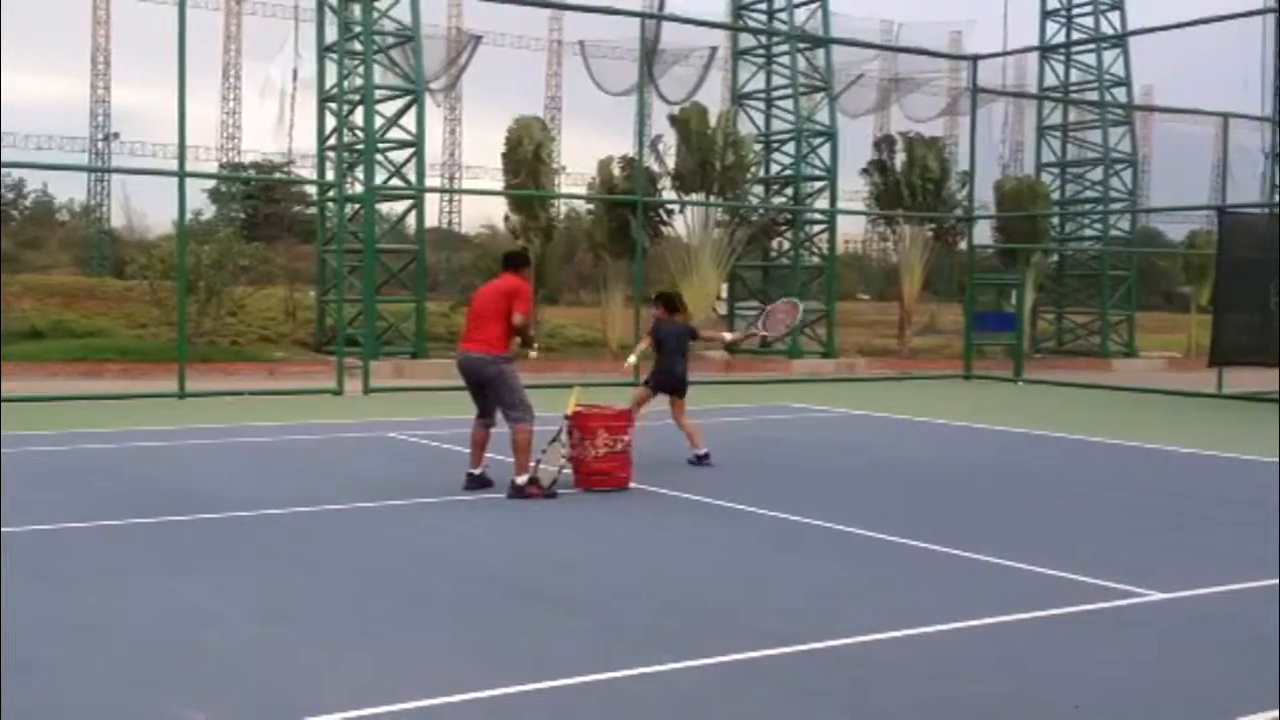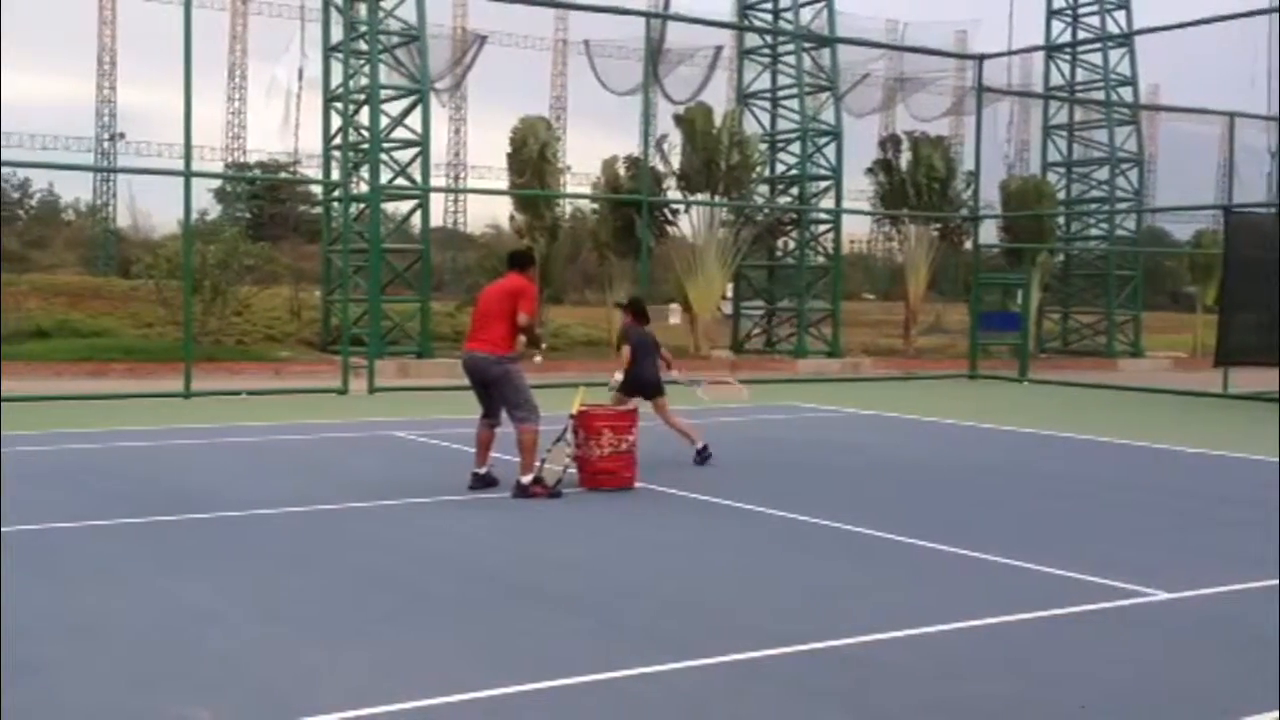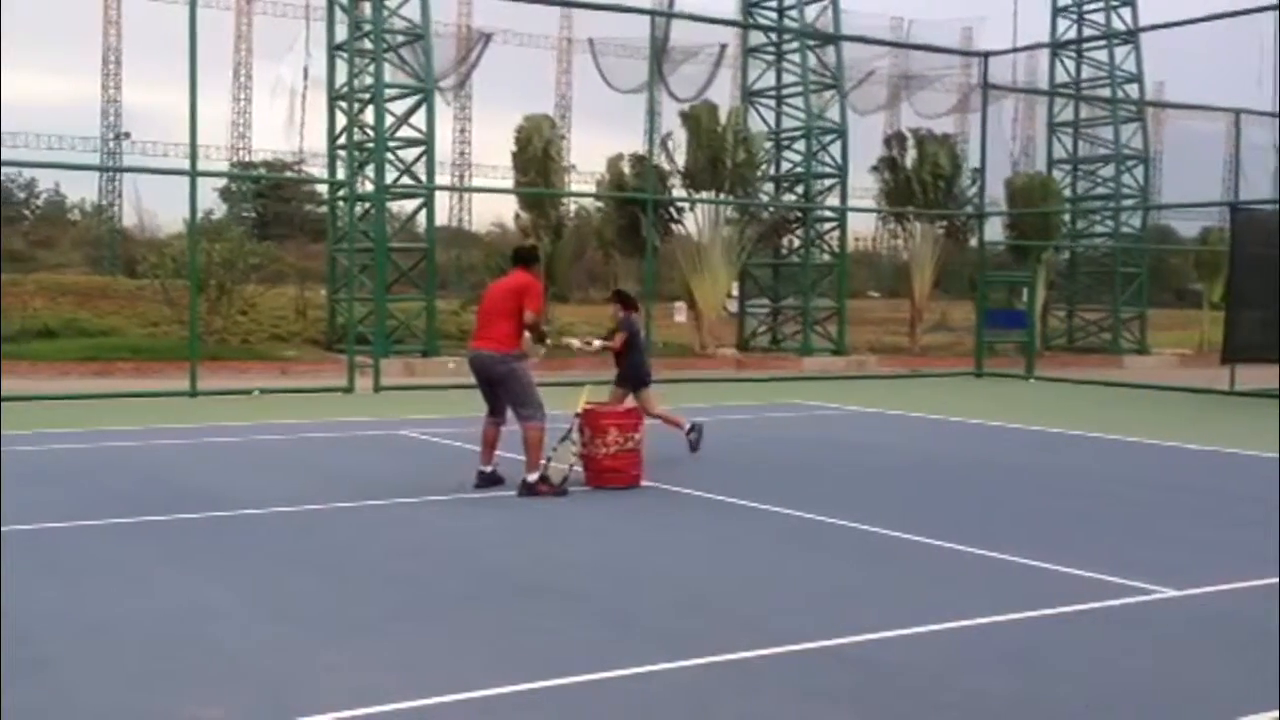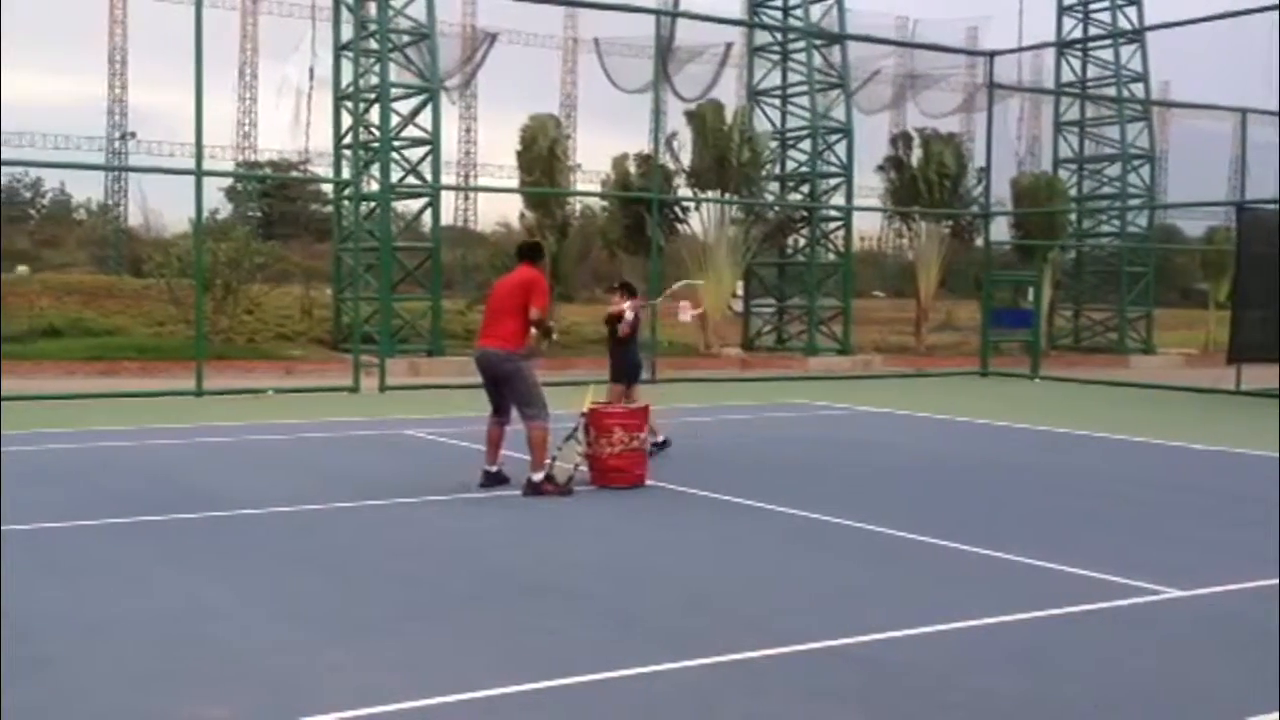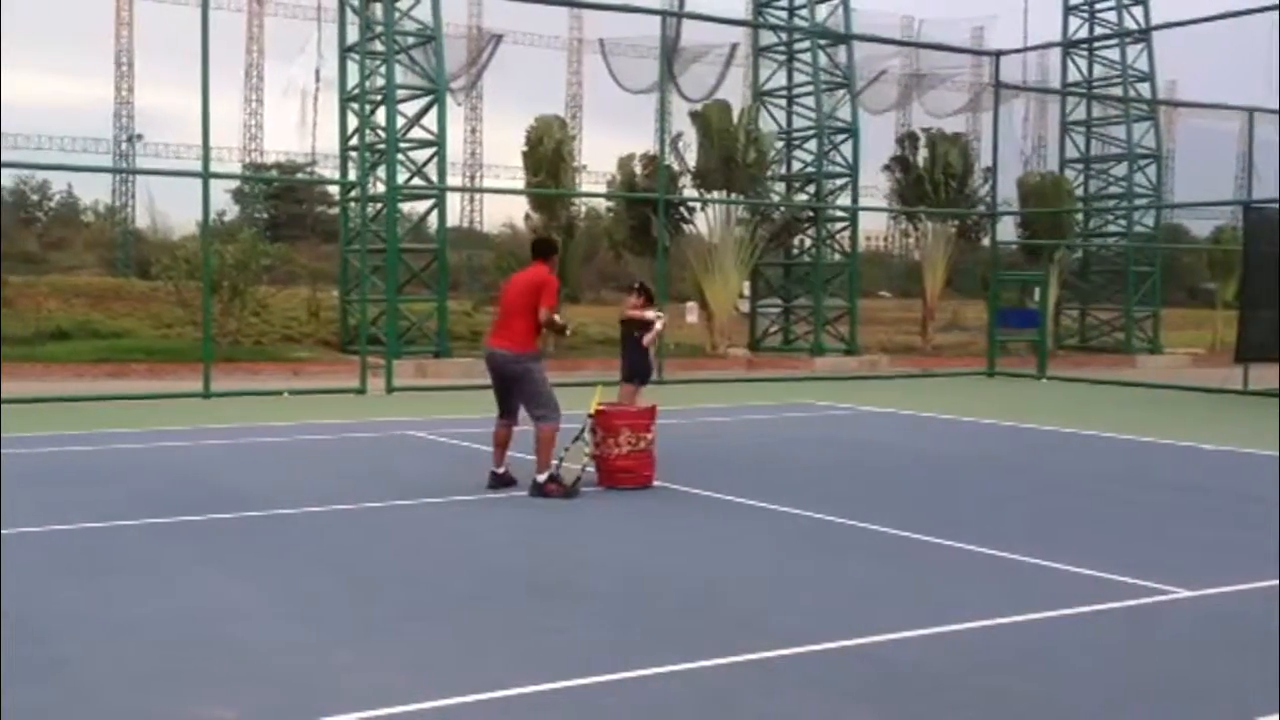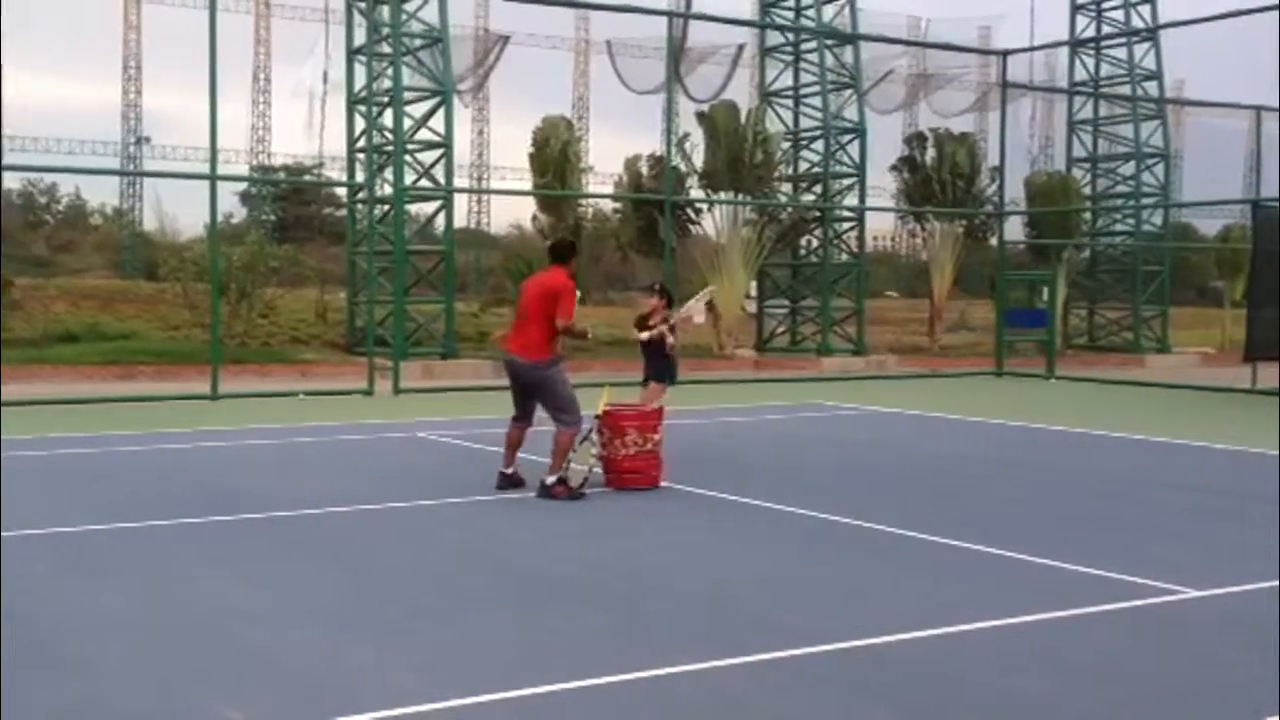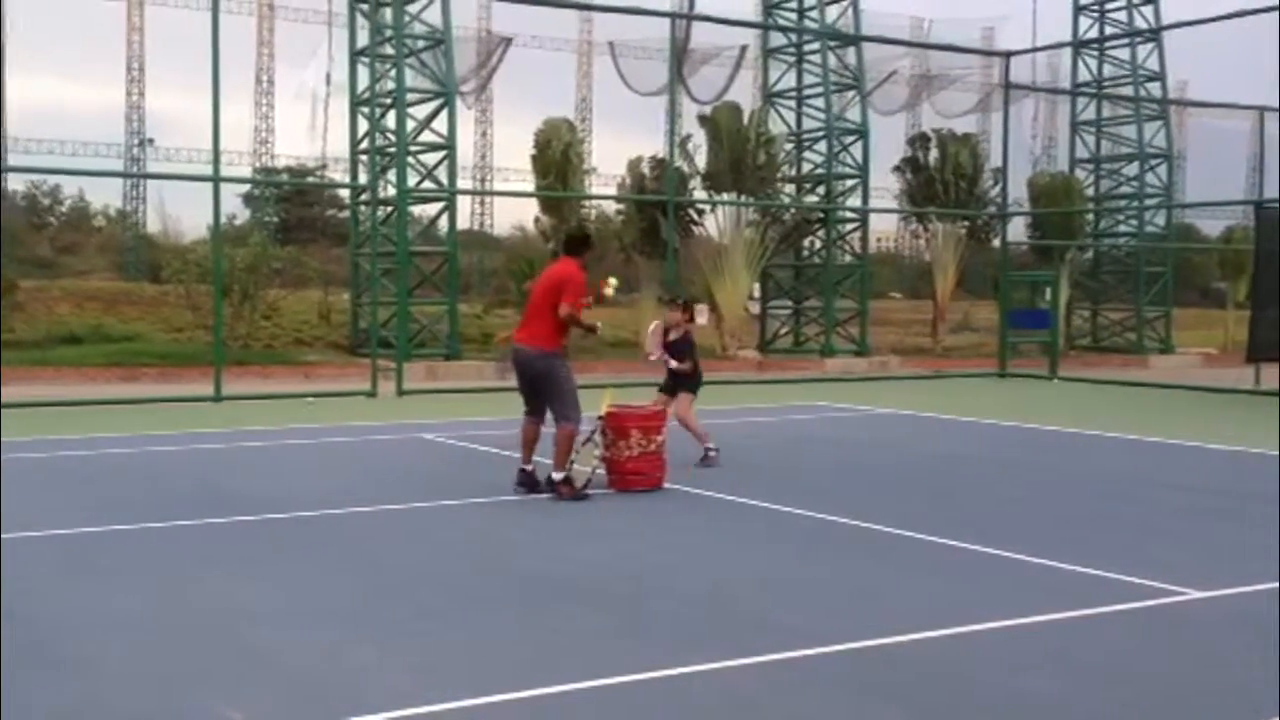
dt=0.2s
person 1, frame 1
left shoulder: (485, 288)
right shoulder: (521, 286)
right elbow: (518, 322)
right wrist: (527, 339)
left hip: (466, 355)
right hip: (492, 358)
left knee: (485, 415)
right knee: (522, 416)
left ankle: (475, 474)
right ankle: (521, 482)
person 1, frame 2
left shoulder: (490, 288)
right shoulder: (526, 286)
right elbow: (523, 322)
right wrist: (534, 339)
left hip: (471, 355)
right hip: (497, 358)
left knee: (490, 414)
right knee: (527, 416)
left ankle: (480, 473)
right ankle: (527, 481)
person 1, frame 3
left shoulder: (495, 285)
right shoulder: (531, 283)
right elbow: (529, 319)
right wrist: (540, 335)
left hip: (477, 353)
right hip: (503, 356)
left knee: (495, 412)
right knee: (533, 414)
left ankle: (486, 471)
right ankle: (533, 479)
person 1, frame 4
left shoulder: (501, 281)
right shoulder: (537, 279)
right elbow: (535, 316)
right wrist: (546, 329)
left hip: (484, 350)
right hip: (509, 354)
left knee: (499, 412)
right knee: (536, 414)
left ankle: (491, 471)
right ankle: (538, 479)
person 1, frame 5
left shoulder: (515, 278)
right shoulder: (548, 279)
right elbow: (544, 318)
right wrist: (559, 327)
left hip: (495, 350)
right hip: (520, 355)
left knee: (506, 414)
right knee: (547, 415)
left ankle: (498, 473)
right ankle: (543, 480)
person 1, frame 6
left shoulder: (533, 280)
right shoulder: (565, 283)
right elbow: (562, 325)
right wrist: (579, 332)
left hip: (513, 356)
right hip: (539, 361)
left knee: (521, 417)
right knee: (570, 420)
left ankle: (507, 473)
right ankle: (552, 482)
person 1, frame 7
left shoulder: (551, 270)
right shoulder: (576, 274)
right elbow: (565, 314)
left wrist: (590, 300)
right wrist: (587, 326)
left hip: (521, 347)
right hip: (546, 352)
left knee: (534, 412)
right knee: (568, 416)
left ankle: (526, 472)
right ankle: (558, 479)
